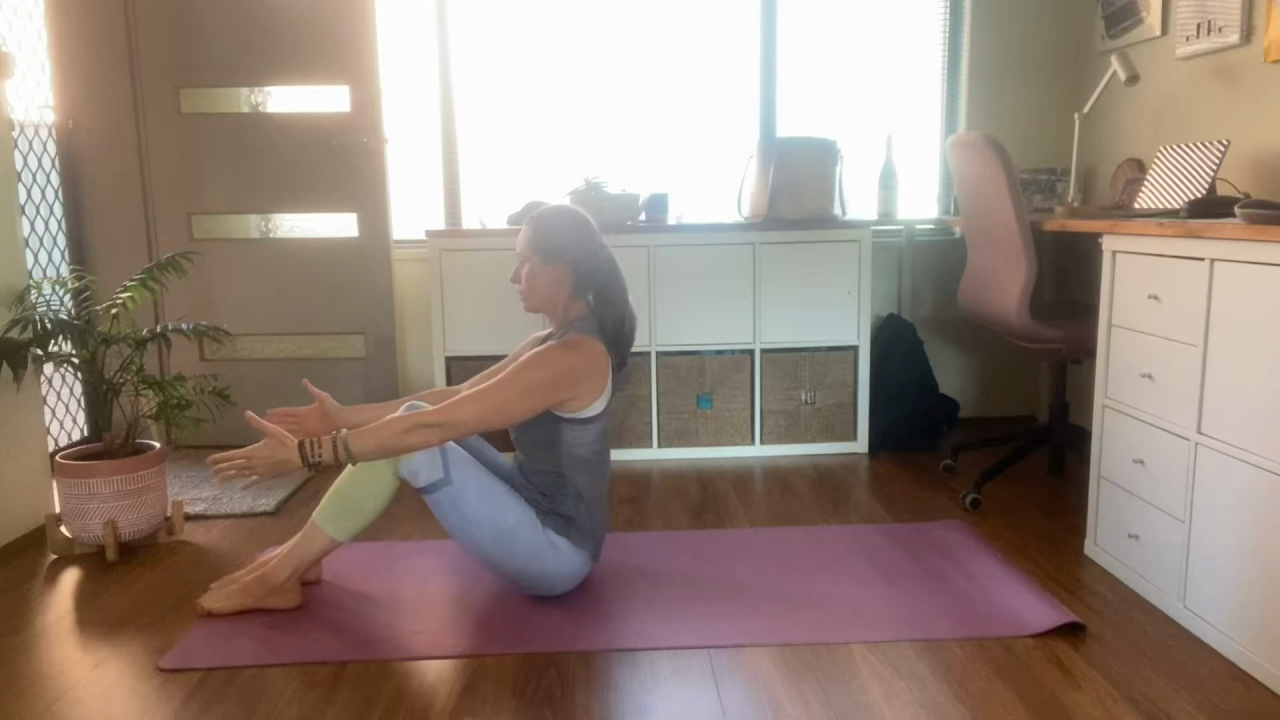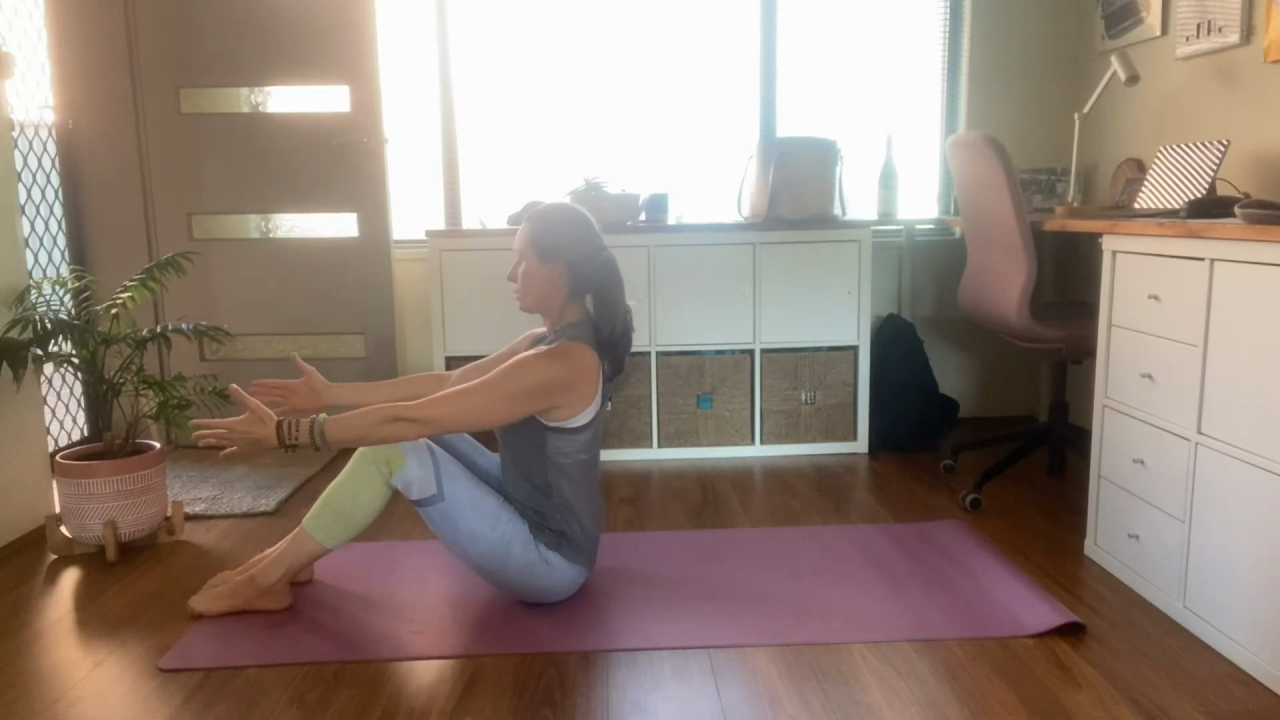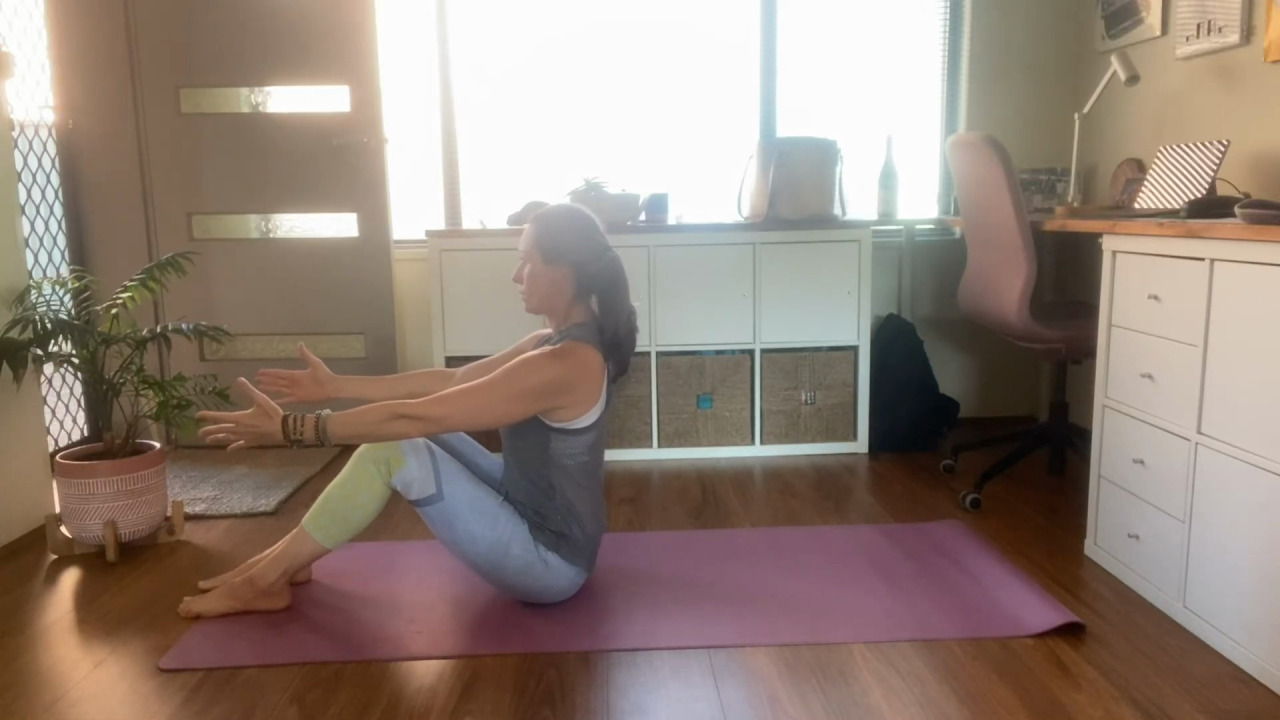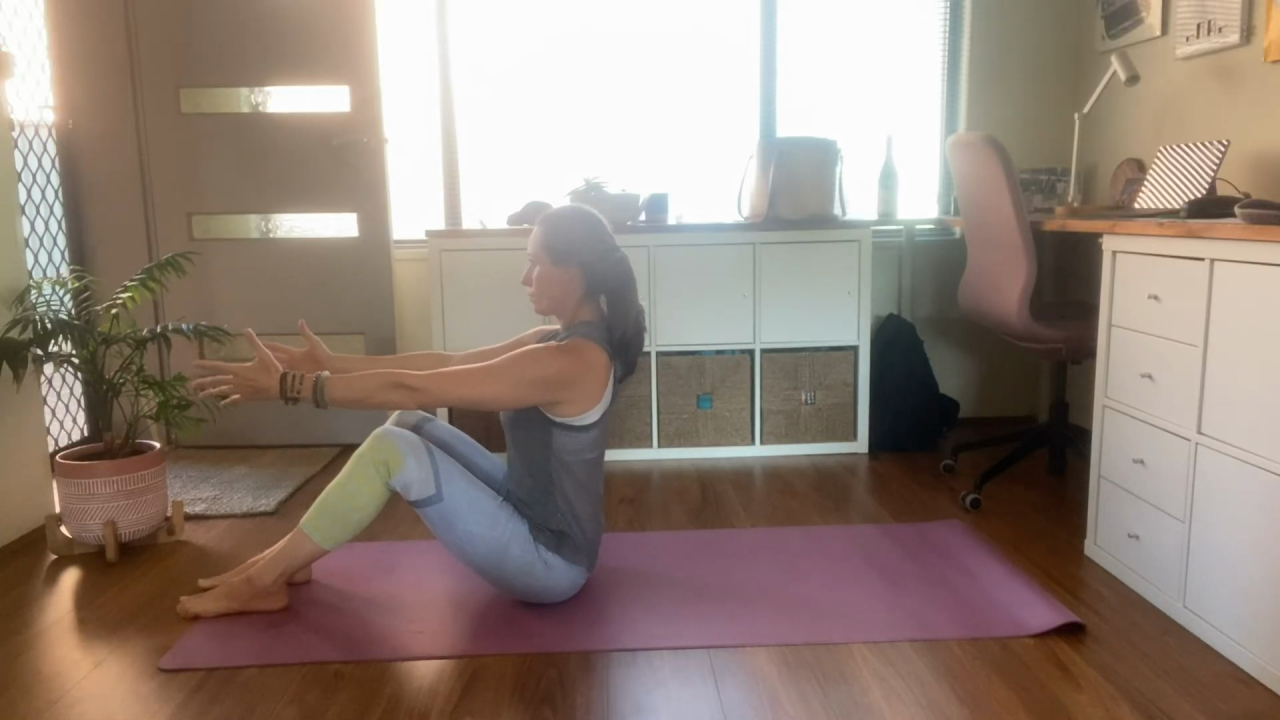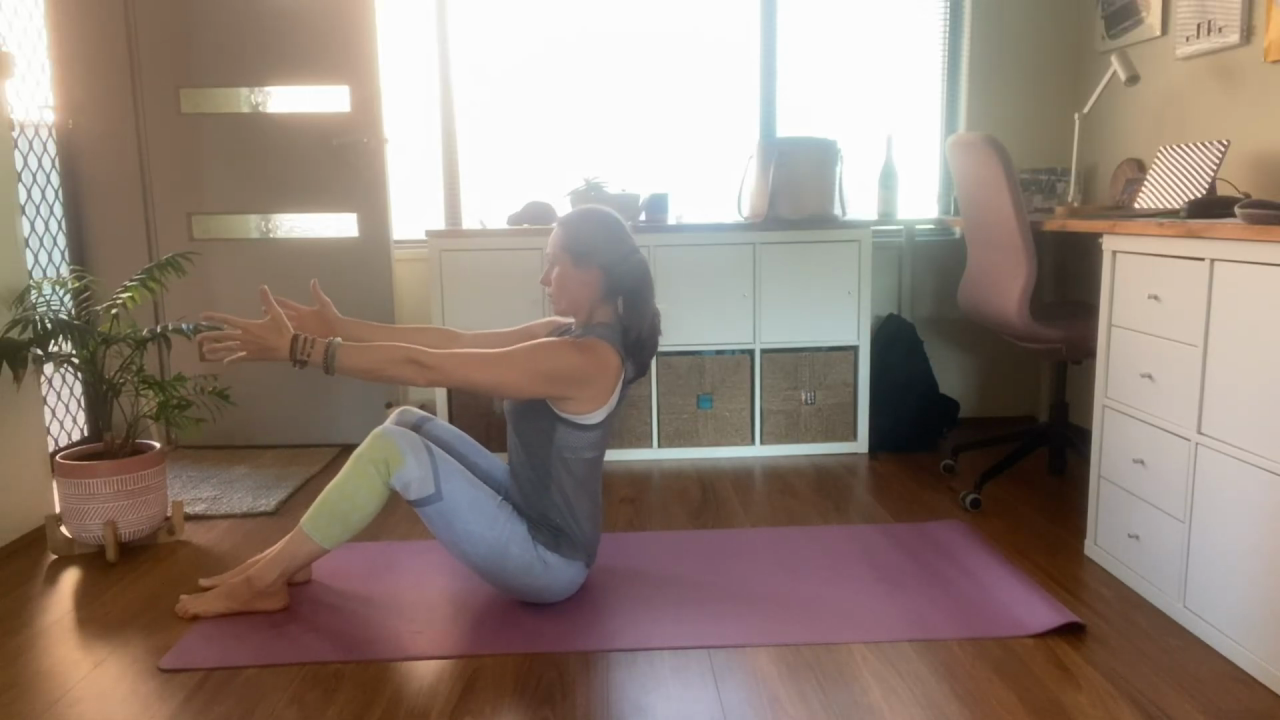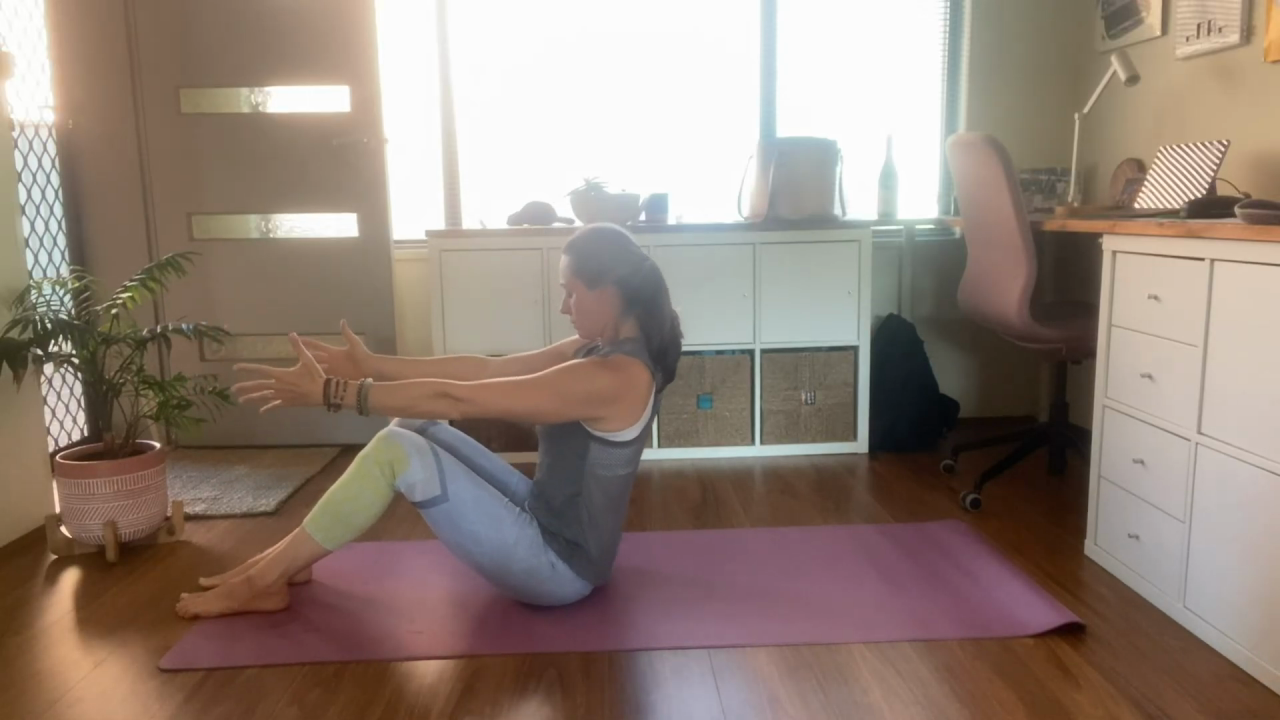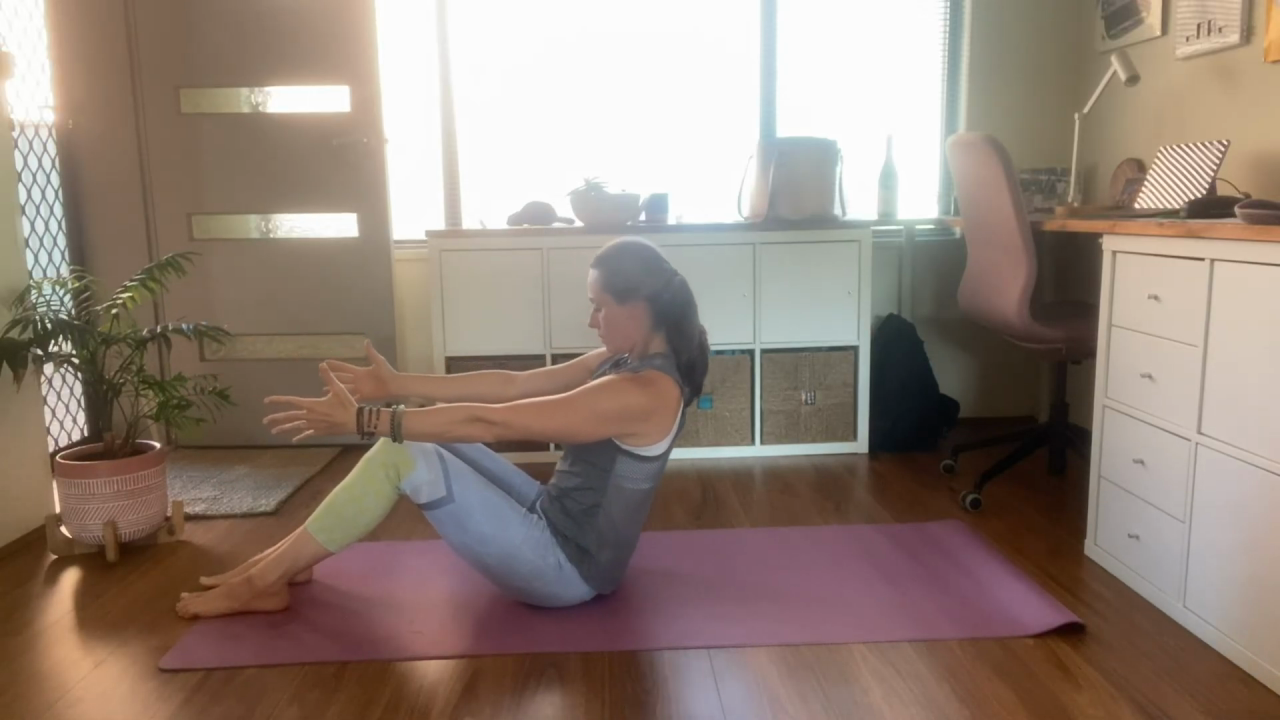
dt=0.7s
person 1, frame 1
left shoulder: (571, 358)
right shoulder: (558, 343)
left elbow: (435, 425)
right elbow: (458, 399)
left wrist: (303, 453)
right wrist: (343, 418)
left hip: (556, 552)
right hip: (545, 518)
left knee: (407, 443)
right knee: (411, 416)
left ankle: (276, 578)
right ankle: (295, 557)
person 1, frame 2
left shoulder: (559, 365)
right shoulder: (556, 343)
left elbow: (407, 417)
right elbow: (448, 384)
left wrist: (282, 433)
right wrist: (331, 393)
left hip: (549, 560)
right hip: (535, 518)
left knee: (392, 449)
right knee: (417, 431)
left ankle: (265, 581)
right ankle: (285, 558)
person 1, frame 3
left shoulder: (564, 364)
right shoulder: (562, 344)
left elbow: (415, 415)
right elbow: (451, 382)
left wrist: (289, 428)
right wrist: (335, 385)
left hip: (549, 561)
right hip: (537, 521)
left knee: (393, 450)
right knee: (406, 436)
left ankle: (265, 581)
right ankle: (286, 559)
person 1, frame 4
left shoulder: (568, 362)
right shoulder: (568, 342)
left elbow: (414, 390)
right elbow: (449, 365)
left wrist: (288, 386)
right wrist: (333, 363)
left hip: (550, 561)
right hip: (536, 518)
left knee: (390, 450)
right knee: (407, 427)
left ankle: (262, 582)
right ankle: (282, 560)
person 1, frame 5
left shoulder: (580, 359)
right shoulder: (576, 335)
left elbow: (425, 367)
right elbow: (455, 343)
left wrist: (297, 348)
right wrist: (340, 328)
left hip: (548, 560)
right hip: (536, 521)
left knee: (390, 450)
right knee: (407, 423)
left ankle: (261, 582)
right ankle: (284, 559)
person 1, frame 6
left shoulder: (612, 378)
right shoulder: (602, 350)
left elbow: (457, 401)
right elbow: (488, 370)
left wrist: (330, 392)
right wrist: (373, 364)
left hip: (559, 565)
right hip: (548, 523)
left knee: (395, 453)
right knee: (413, 431)
left ankle: (261, 584)
right ankle: (283, 560)
person 1, frame 7
left shoulder: (643, 393)
right shoulder: (628, 362)
left elbow: (490, 423)
right elbow: (514, 385)
left wrist: (363, 419)
right wrist: (398, 384)
left hip: (566, 567)
right hip: (557, 527)
left knee: (402, 456)
right knee: (414, 438)
left ankle: (261, 583)
right ankle: (285, 561)
